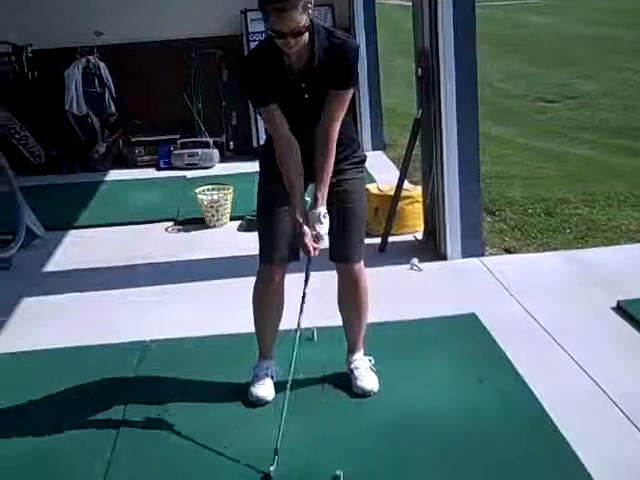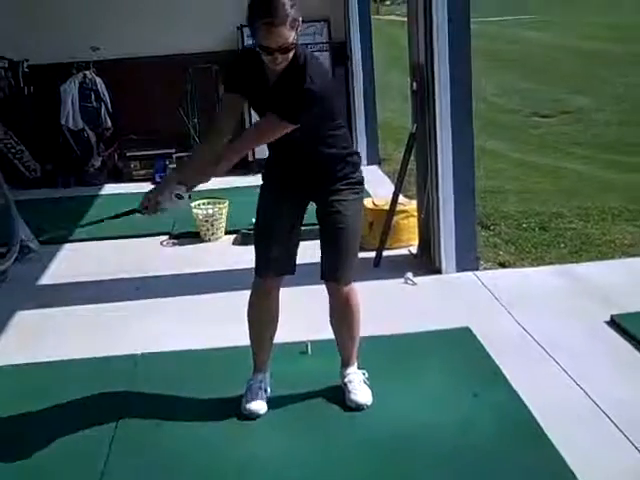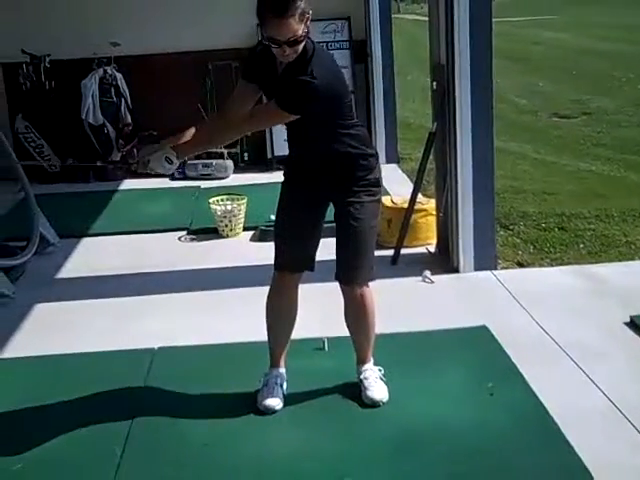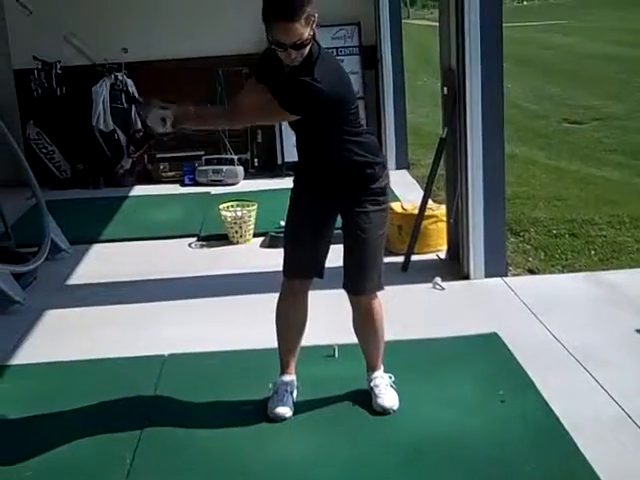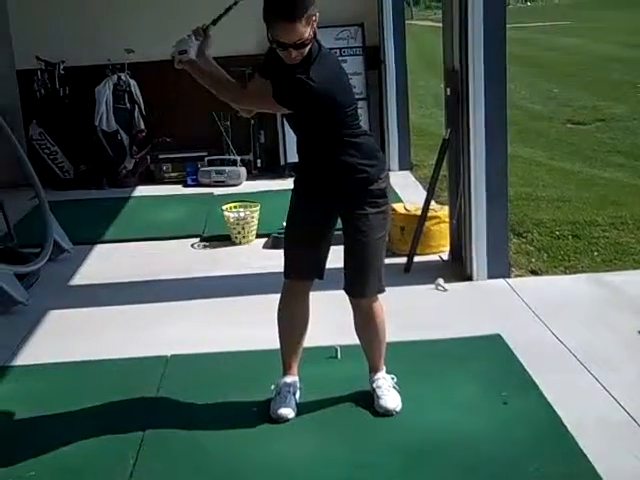
dt=0.4s
person 1, frame 1
left shoulder: (342, 50)
right shoulder: (256, 66)
left elbow: (328, 130)
right elbow: (285, 142)
left wrist: (321, 200)
right wrist: (300, 214)
left hip: (341, 160)
right hip: (282, 166)
left knee: (351, 264)
right knee: (272, 268)
left ankle: (357, 356)
right ankle: (265, 363)
person 1, frame 2
left shoulder: (311, 83)
right shoulder: (244, 66)
left elbow: (243, 145)
right elbow: (221, 136)
left wrist: (183, 185)
right wrist: (171, 179)
left hip: (336, 176)
right hip: (283, 173)
left knee: (340, 283)
right knee: (267, 279)
left ankle: (351, 370)
right ankle: (259, 376)
person 1, frame 3
left shoulder: (315, 80)
right shoulder: (263, 57)
left elbow: (242, 127)
right elbow: (228, 116)
left wrist: (179, 152)
right wrist: (173, 142)
left hip: (354, 174)
right hip: (304, 169)
left knee: (355, 283)
right knee: (285, 274)
left ankle: (366, 367)
right ankle: (276, 370)
person 1, frame 4
left shoulder: (319, 84)
right shoulder: (274, 60)
left elbow: (243, 119)
right elbow: (238, 109)
left wrist: (180, 117)
right wrist: (180, 114)
left hip: (361, 182)
right hip: (313, 177)
left knee: (362, 292)
right knee: (295, 282)
left ankle: (377, 374)
right ankle: (287, 377)
person 1, frame 5
left shoulder: (315, 83)
right shoulder: (282, 56)
left elbow: (242, 99)
right elbow: (247, 104)
left wrist: (193, 64)
right wrist: (204, 59)
left hip: (362, 184)
right hip: (314, 179)
left knee: (364, 294)
right knee: (296, 283)
left ankle: (379, 375)
right ankle: (290, 378)
